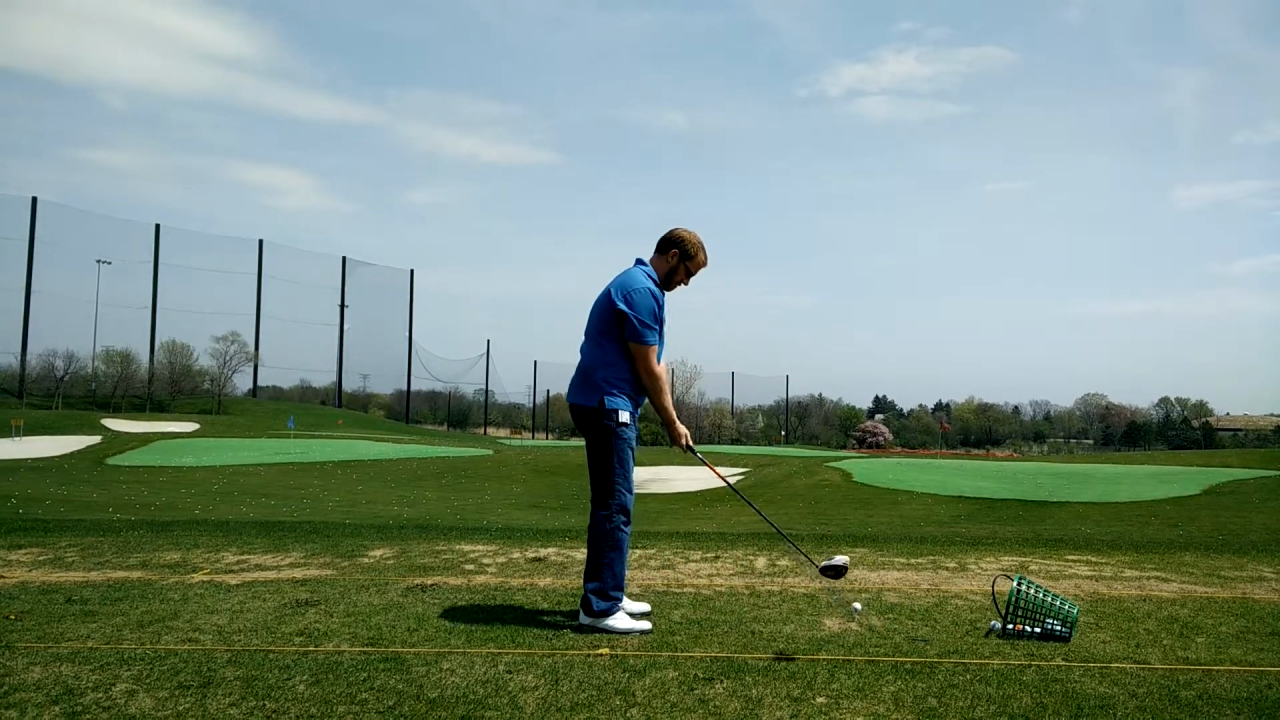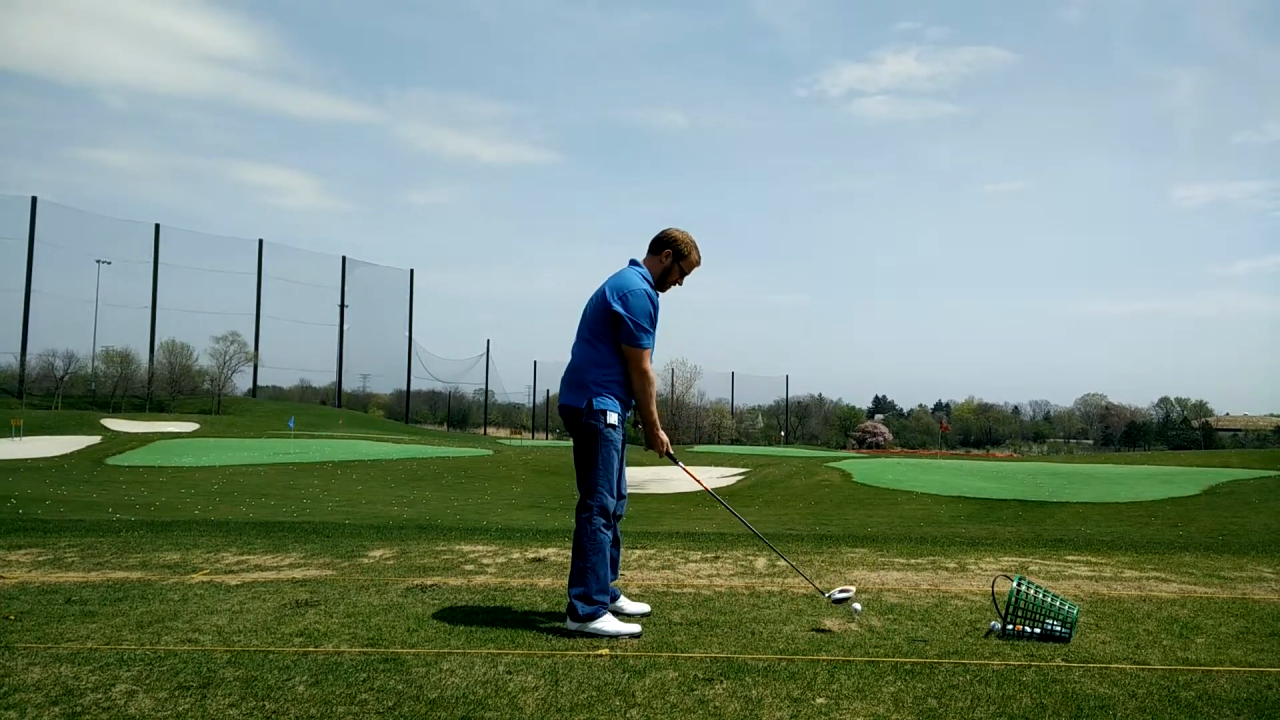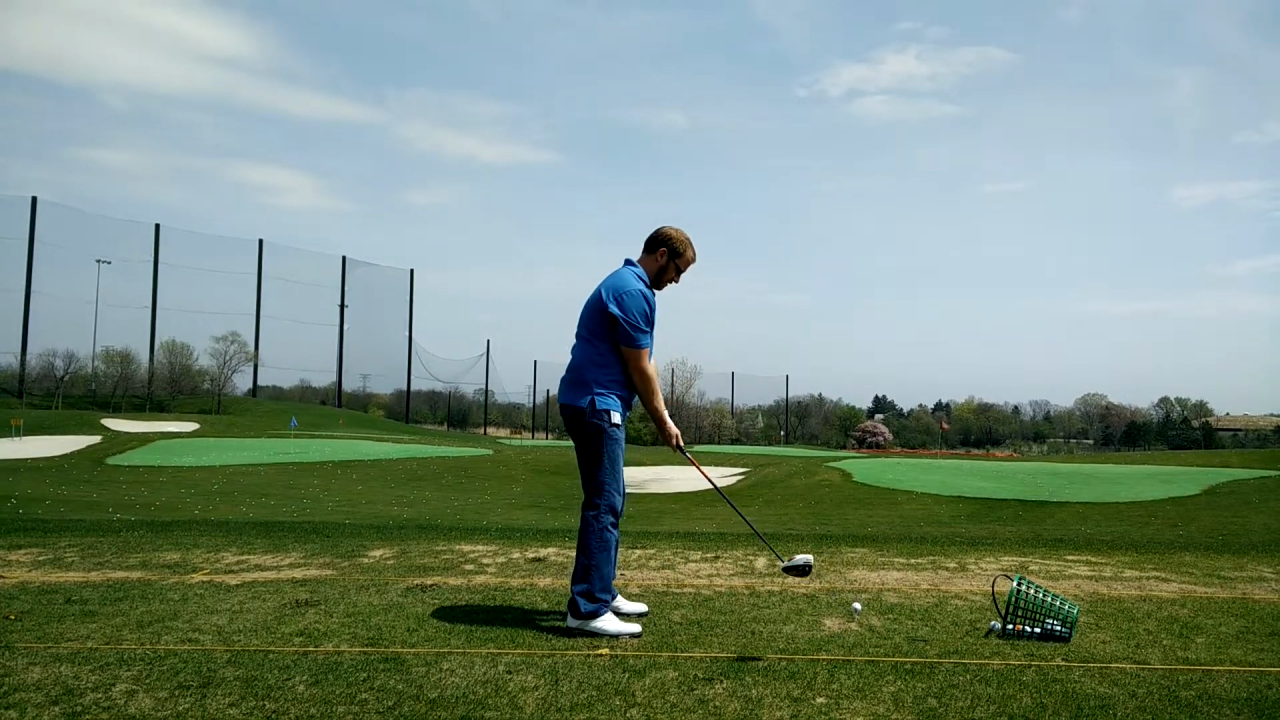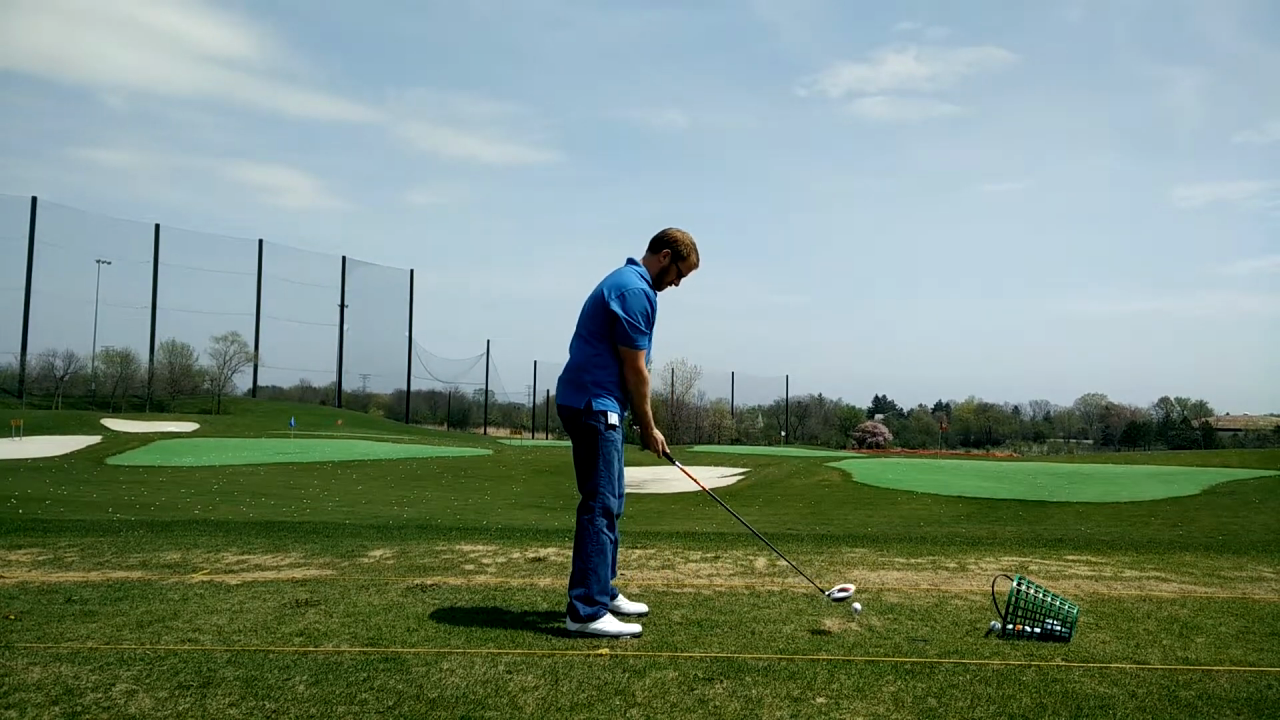
dt=0.4s
person 1, frame 1
left shoulder: (640, 285)
right shoulder: (642, 289)
left elbow: (654, 365)
right elbow: (647, 369)
left wrist: (671, 419)
right wrist: (672, 422)
left hip: (609, 404)
right hip: (606, 404)
left knee: (614, 503)
right knee: (615, 504)
left ankle: (607, 594)
right ankle: (599, 605)
person 1, frame 2
left shoulder: (628, 283)
right shoulder: (638, 291)
left elbow: (630, 366)
right elbow: (640, 371)
left wrist: (646, 423)
right wrist: (654, 428)
left hip: (596, 404)
right hip: (595, 406)
left knee: (611, 502)
right knee: (598, 505)
left ankle: (604, 592)
right ankle: (585, 610)
person 1, frame 3
left shoulder: (627, 283)
right shoulder: (634, 291)
left elbow: (642, 365)
right elbow: (640, 370)
left wrist: (663, 417)
right wrist: (663, 422)
left hip: (599, 405)
right hip: (596, 406)
left knee: (610, 501)
right knee: (603, 504)
left ankle: (601, 592)
right ankle: (587, 607)
person 1, frame 4
left shoulder: (624, 280)
right shoulder: (636, 290)
right elbow: (635, 371)
left wrist: (642, 422)
right wrist: (649, 427)
left hip: (590, 402)
right hip: (593, 405)
left knee: (610, 500)
right knee: (599, 504)
left ankle: (602, 591)
right ankle: (586, 611)
